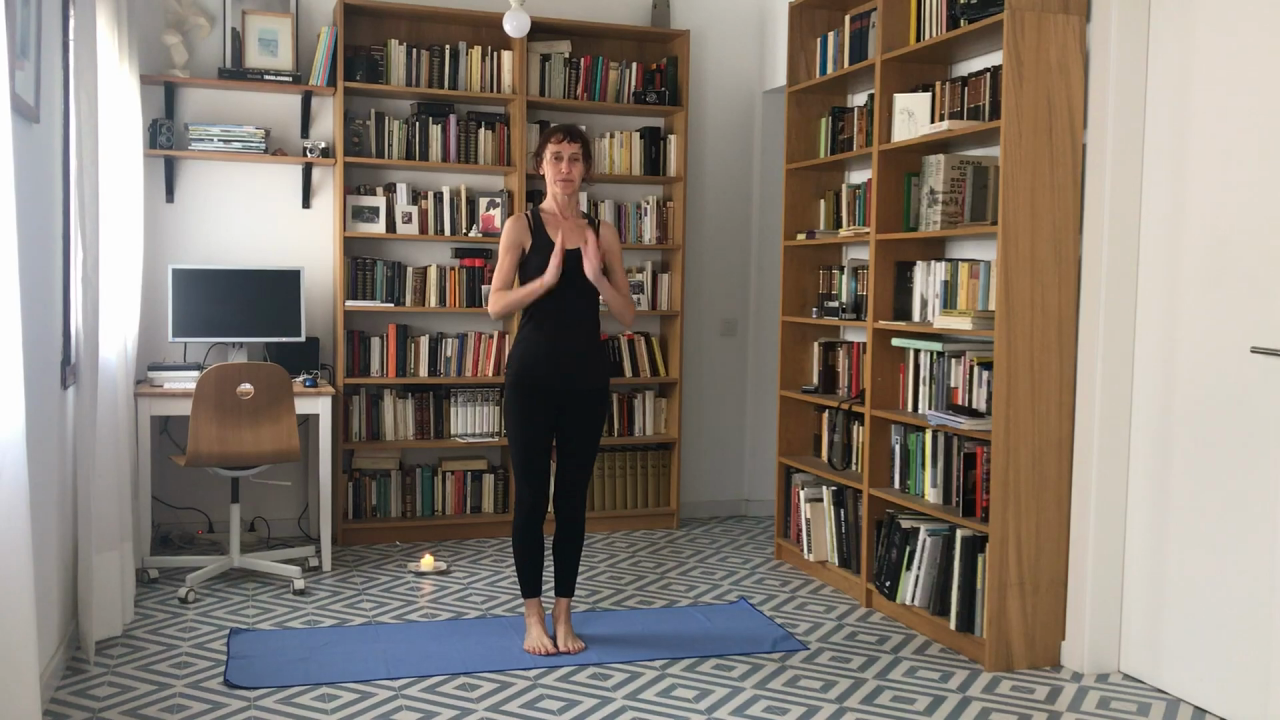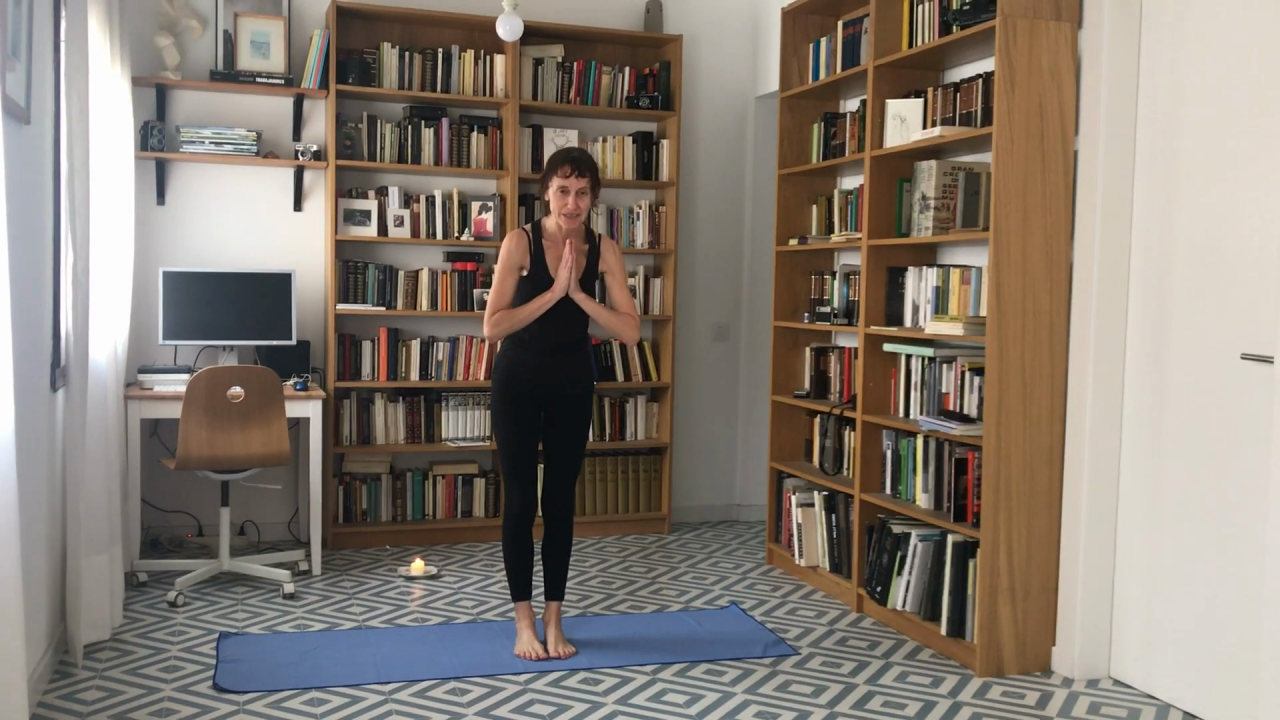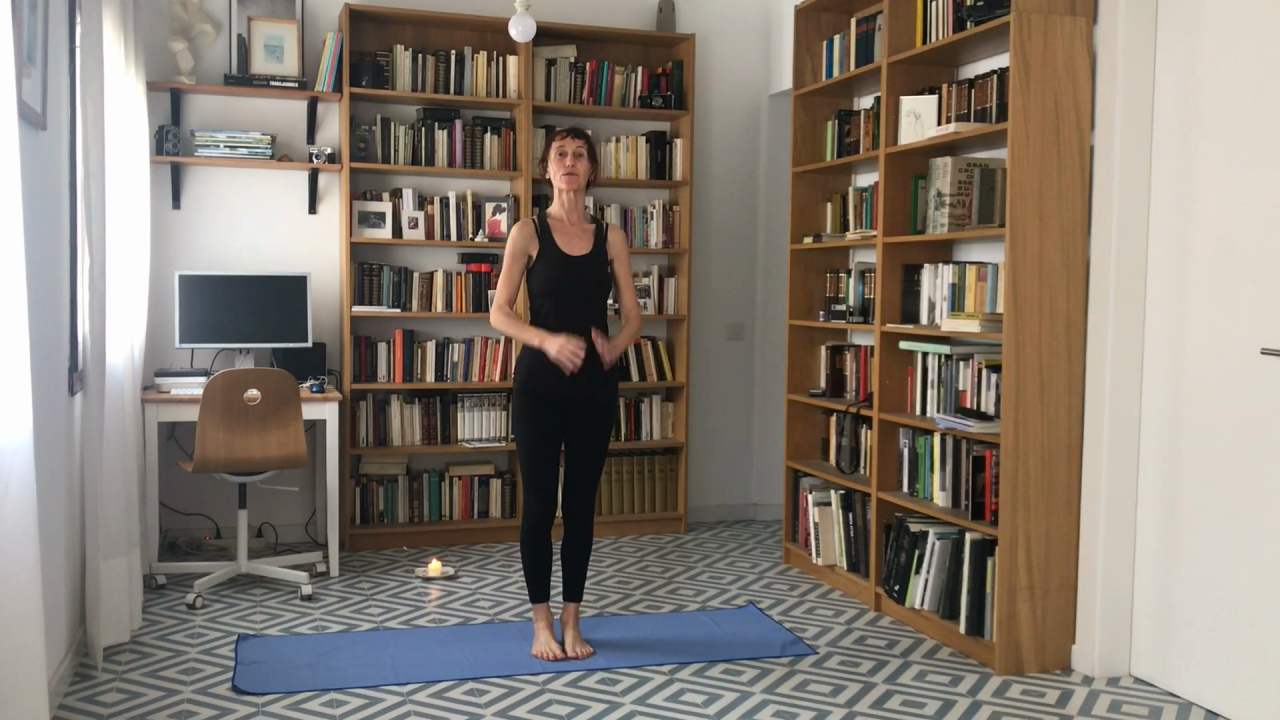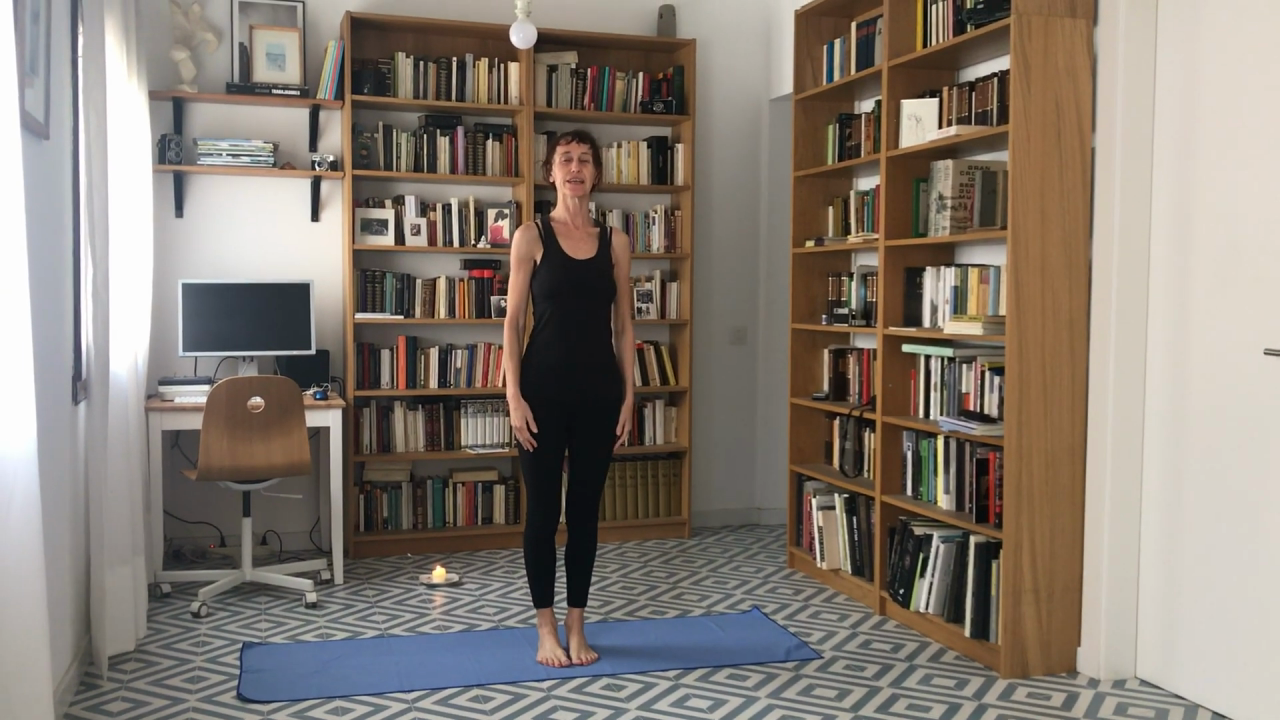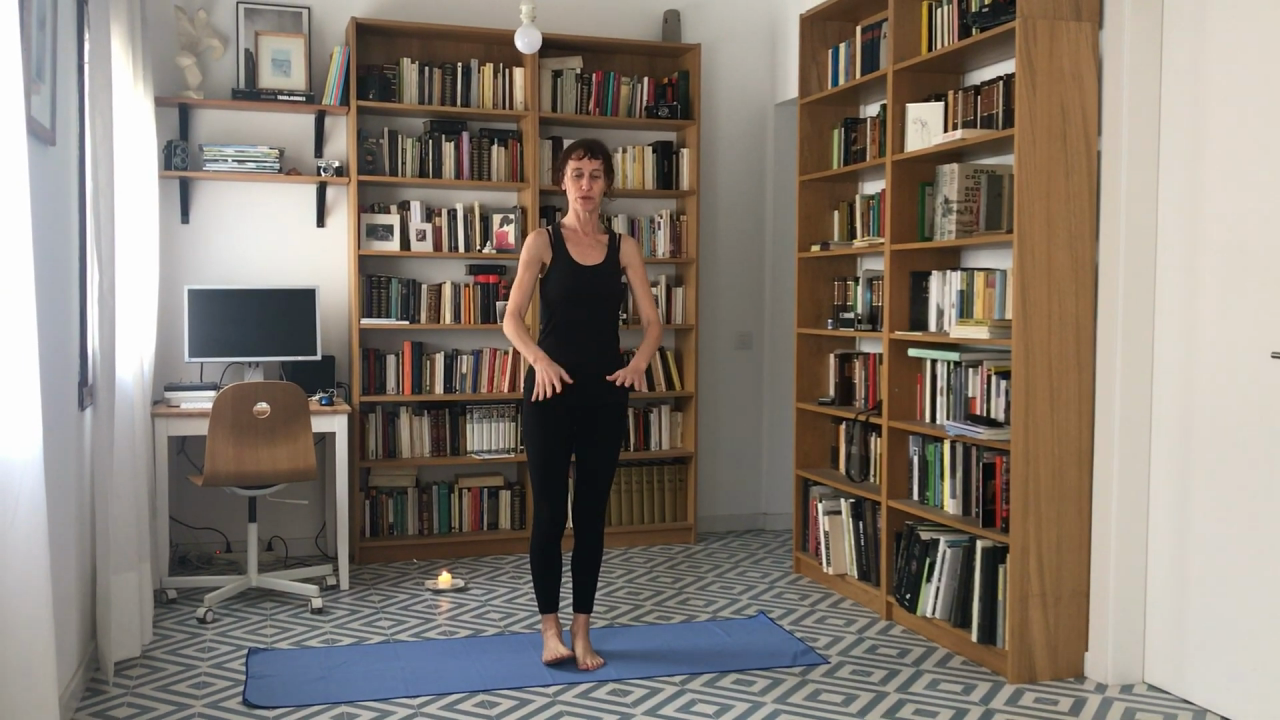
dt=1s
person 1, frame 1
left shoulder: (602, 231)
right shoulder: (521, 226)
left elbow: (626, 312)
right elbow: (496, 305)
left wrist: (598, 276)
right wrist: (546, 279)
left hip: (587, 373)
right hip: (533, 372)
left knee: (573, 497)
right knee: (531, 496)
left ankle: (563, 615)
right ankle: (533, 618)
person 1, frame 2
left shoulder: (603, 249)
right shoulder: (521, 242)
left elbow: (630, 331)
right elbow: (492, 326)
left wrist: (577, 293)
right wrist: (554, 291)
left hip: (572, 382)
right hip: (518, 379)
left knee: (560, 500)
right knee: (520, 500)
left ankle: (554, 619)
right ankle: (524, 622)
person 1, frame 3
left shoulder: (610, 236)
right shoulder: (528, 232)
left elbow: (632, 313)
right elbow: (499, 312)
left wrist: (616, 344)
right wrist: (547, 340)
left hip: (594, 384)
right hip: (540, 381)
left knee: (581, 502)
right knee: (540, 502)
left ankle: (572, 620)
right ankle: (541, 623)
person 1, frame 4
left shoulder: (614, 240)
right shoulder: (531, 235)
left elbow: (623, 324)
right elbow: (513, 322)
left wrist: (628, 396)
right wrist: (514, 395)
left hip: (599, 388)
right hip: (545, 386)
left knee: (585, 509)
right knee: (544, 509)
left ankle: (576, 626)
right ankle: (546, 628)
person 1, frame 5
left shoulder: (624, 246)
right shoulder: (542, 241)
left elbow: (652, 319)
right elbow: (512, 316)
left wrist: (639, 362)
right wrist: (539, 359)
left hip: (605, 391)
right hip: (552, 389)
left knee: (591, 512)
right knee: (550, 512)
left ankle: (582, 630)
right ankle: (550, 628)
